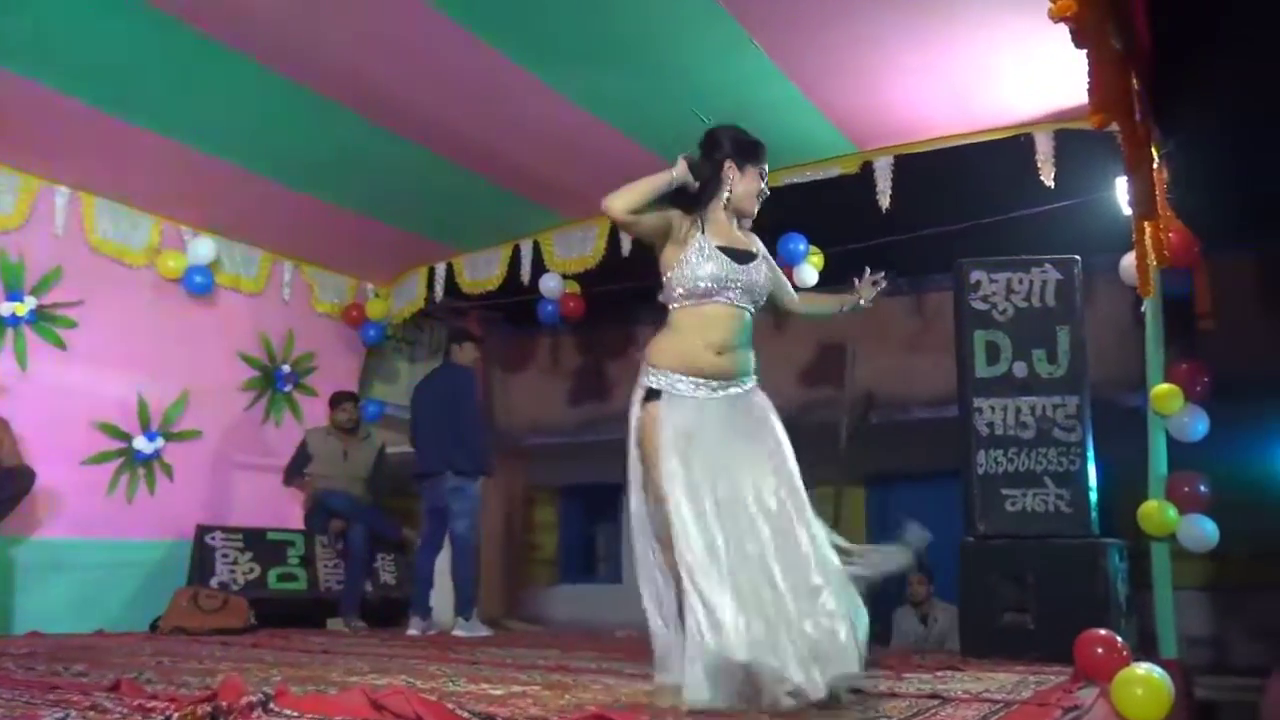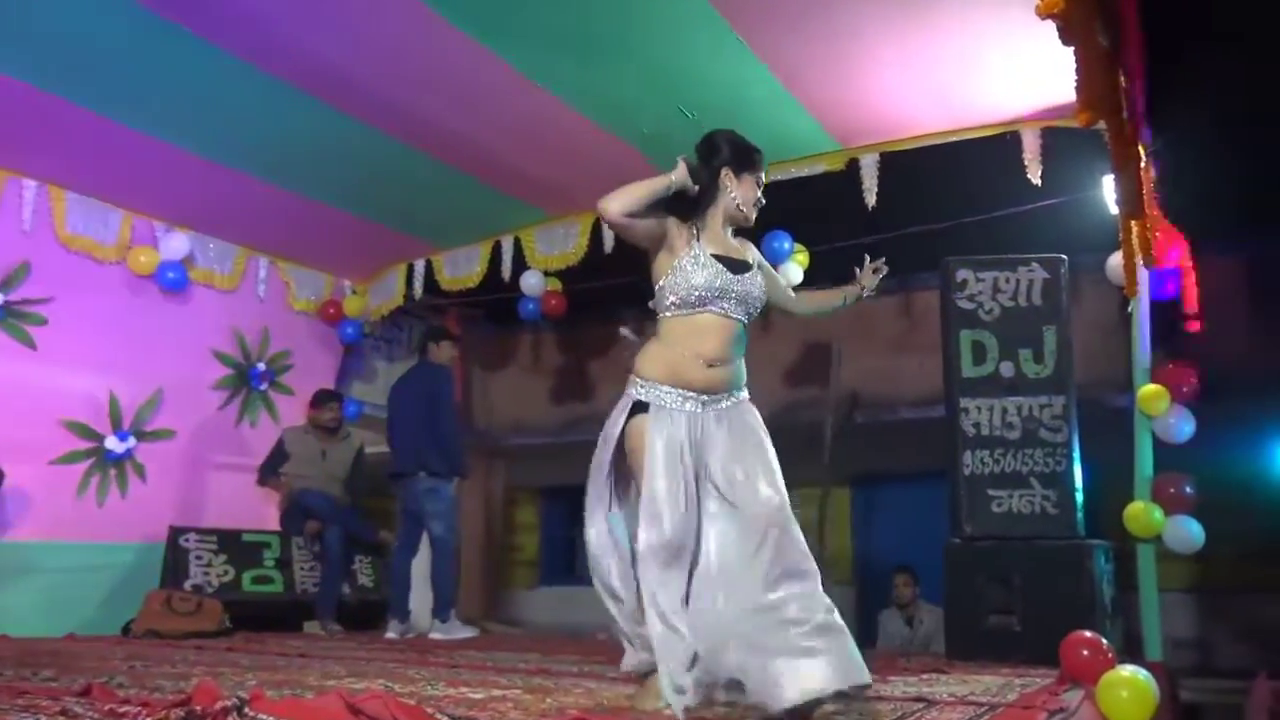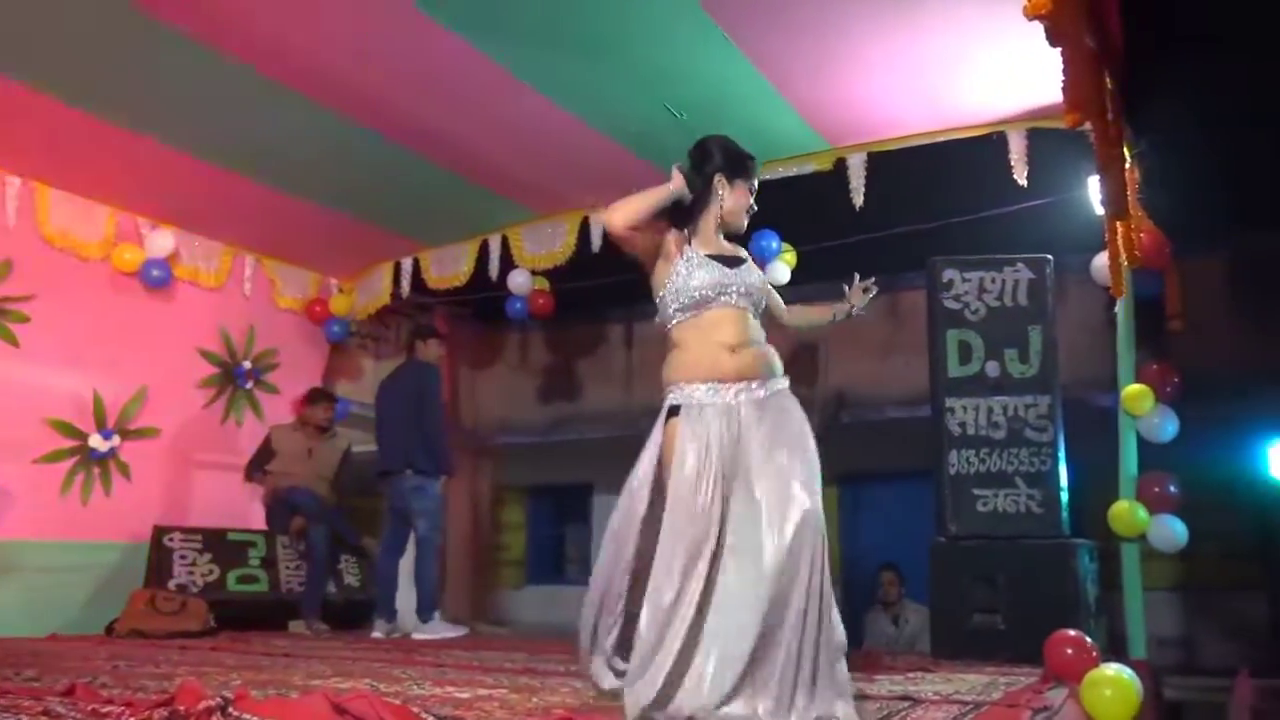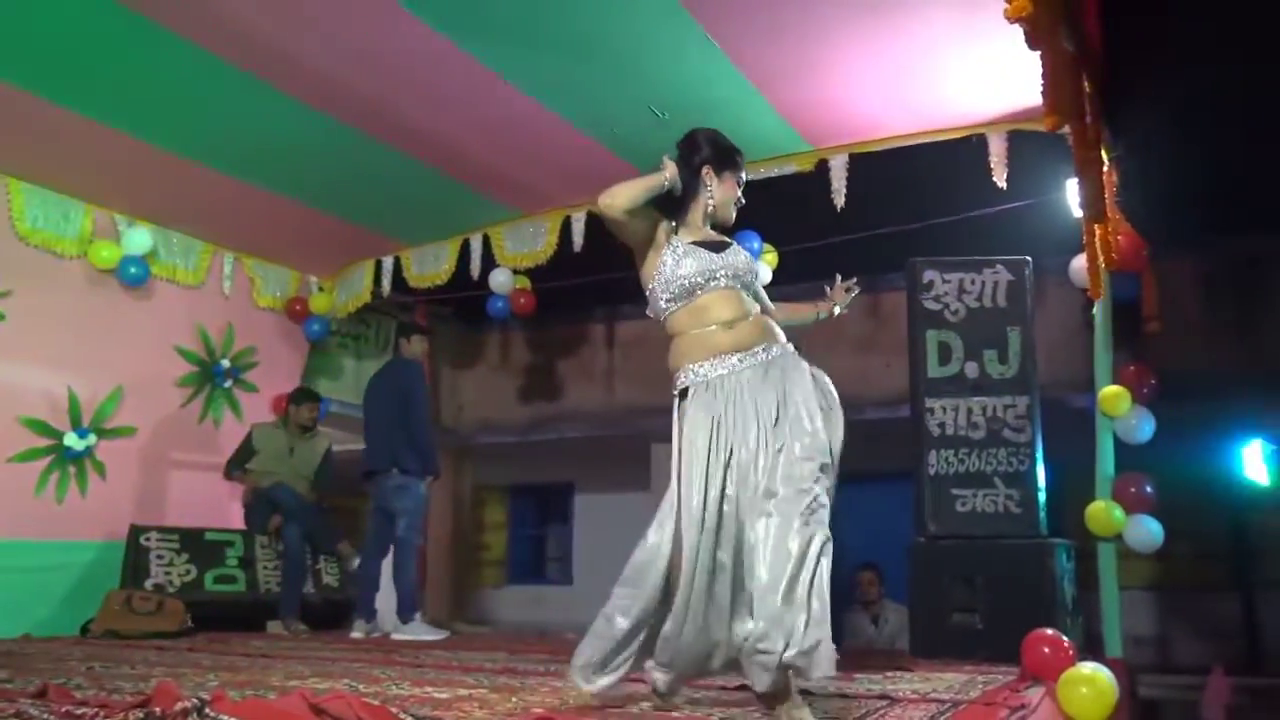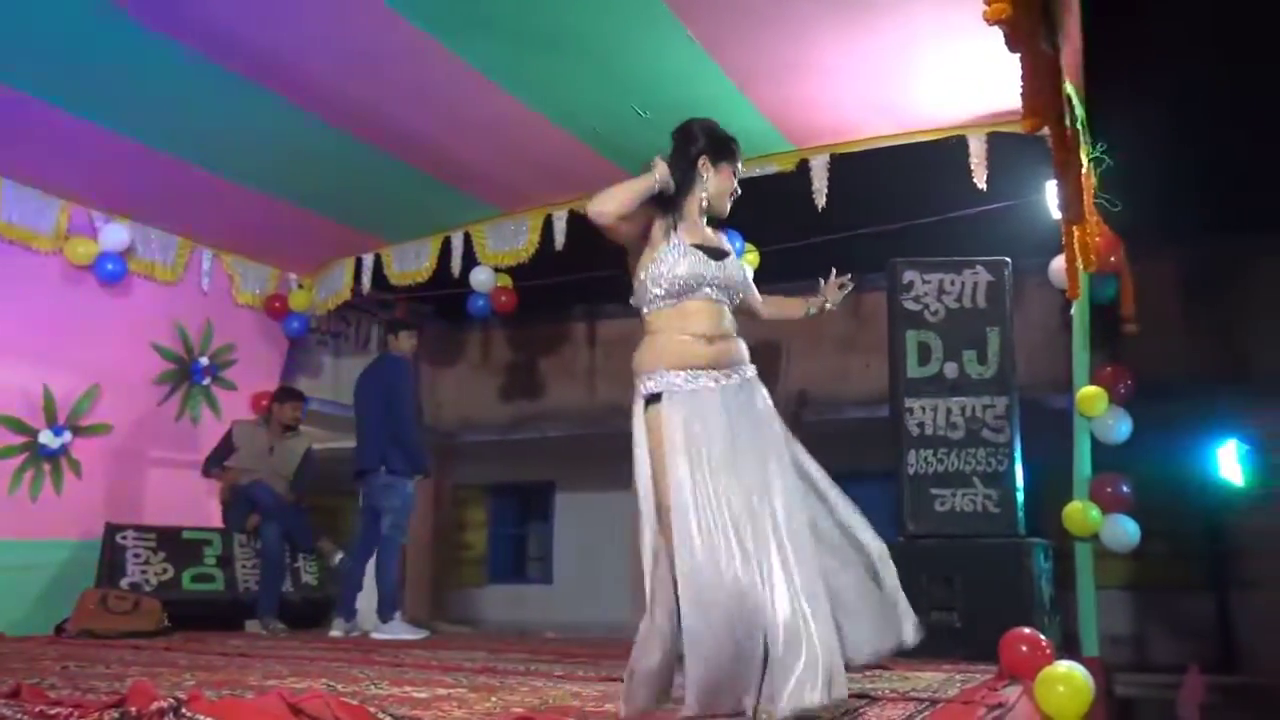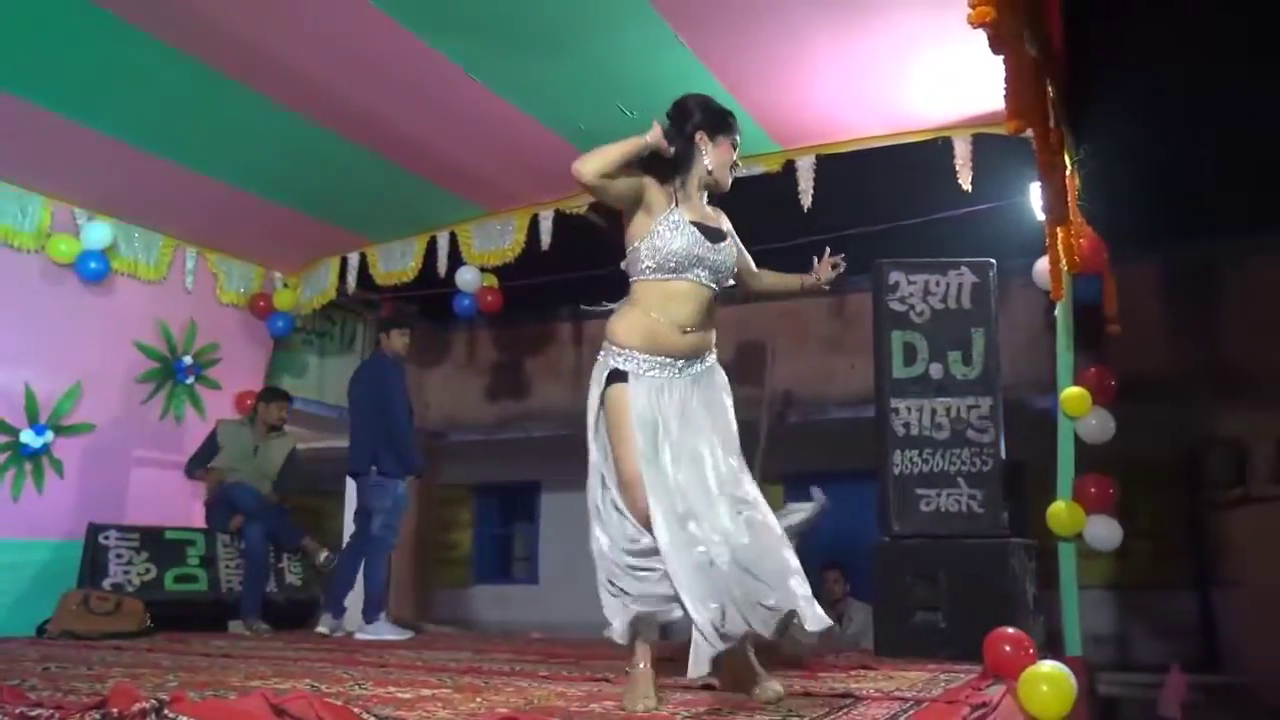
dt=0.2s
person 1, frame 1
left shoulder: (752, 246)
right shoulder: (678, 227)
left elbow: (794, 302)
right elbow: (613, 208)
left wrist: (854, 298)
right wrist: (679, 177)
left hip: (735, 399)
right hip: (672, 394)
left knee: (772, 516)
right knee: (686, 527)
left ankle: (793, 659)
right ankle: (687, 665)
person 1, frame 2
left shoulder: (748, 254)
right shoulder: (671, 233)
left elbow: (795, 302)
right elbow: (611, 210)
left wrist: (854, 291)
right wrist: (674, 181)
left hip: (728, 410)
right hip: (662, 405)
left knee: (763, 520)
right knee: (665, 537)
left ankle: (792, 667)
right ankle: (661, 669)
person 1, frame 3
left shoulder: (742, 258)
right shoulder: (667, 244)
left elbow: (785, 315)
right elbow: (614, 222)
left wrist: (844, 308)
right wrist: (674, 189)
left hip: (768, 403)
right hip: (697, 410)
left knee: (790, 532)
right knee: (683, 542)
person 1, frame 4
left shoulder: (729, 246)
right shoulder: (657, 235)
right elbow: (610, 204)
left wrist: (826, 307)
right wrist: (668, 179)
left hip: (776, 378)
right hip: (710, 391)
left knee: (788, 515)
right knee: (699, 524)
right ankle: (663, 654)
person 1, frame 5
left shoulder: (721, 244)
right shoulder: (652, 228)
left elbow: (760, 307)
right elbow: (600, 212)
left wrist: (821, 302)
right wrist: (659, 178)
left hip: (737, 393)
right hip: (672, 395)
left knee: (767, 526)
right knee: (692, 539)
person 1, frame 6
left shoulder: (717, 220)
right shoulder: (649, 194)
left elbow: (753, 278)
right elbow: (585, 172)
left wrist: (811, 280)
right wrist: (652, 142)
left hip: (696, 376)
right hip: (635, 371)
left knee: (717, 500)
right knee: (646, 510)
left ankle: (733, 641)
right ankle: (640, 651)
person 2, frame 1
left shoulder: (425, 384)
right shoulder: (463, 377)
left elbow: (415, 433)
right elbow: (473, 425)
right wrist: (482, 466)
left hip: (430, 474)
right hip: (460, 473)
left knee: (429, 544)
right knee: (464, 543)
left ankle: (419, 617)
right ankle: (465, 618)
person 2, frame 2
left shoulder: (402, 383)
right shoulder: (439, 375)
left elbow: (392, 431)
right elbow: (447, 426)
right wrist: (458, 467)
left hip: (405, 474)
right hip: (433, 474)
left knee: (405, 545)
right knee: (444, 544)
left ankle: (397, 619)
right ankle: (443, 619)
person 2, frame 3
left shoulder: (390, 381)
right shoulder: (427, 374)
left elbow: (381, 429)
right elbow: (434, 424)
right wrist: (444, 467)
left hip: (392, 472)
right hip: (420, 472)
left knee: (391, 545)
right knee: (428, 543)
left ankle: (384, 619)
right ankle: (428, 619)
person 2, frame 4
left shoulder: (378, 378)
right shoulder: (412, 371)
right elbow: (419, 423)
right wrist: (431, 466)
left hip: (378, 470)
right hip: (405, 471)
left knee: (376, 544)
right knee: (407, 543)
left ankle: (364, 619)
right ankle: (408, 620)
person 2, frame 5
left shoulder: (369, 374)
right shoulder: (399, 368)
right elbow: (407, 421)
right wrist: (420, 464)
left hip: (370, 467)
right hip: (394, 468)
left knee: (364, 542)
right knee: (391, 542)
left ankle: (344, 617)
right ankle: (388, 620)
person 2, frame 6
left shoulder: (363, 372)
right shoulder: (390, 368)
right elbow: (398, 421)
right wrist: (412, 464)
left hip: (365, 466)
right hip: (387, 468)
left knee: (360, 539)
right knee: (381, 542)
left ankle: (331, 613)
right ankle: (373, 620)
person 3, frame 1
left shoulder: (374, 445)
right shoulder: (314, 439)
right elbow: (290, 475)
left wrist: (346, 517)
right wrist: (309, 488)
left hip: (357, 515)
right hip: (322, 514)
left knee: (359, 532)
right knee: (332, 498)
left ankle: (350, 613)
right ankle: (402, 534)
person 3, frame 2
left shoulder: (353, 445)
right shoulder: (291, 437)
left elbow: (354, 492)
right elbow: (264, 474)
left wrist: (322, 518)
right wrist: (284, 487)
left hip: (334, 516)
right hip: (298, 515)
left knee: (335, 533)
right knee: (309, 497)
left ankle: (326, 615)
right ankle: (379, 537)
person 3, frame 3
left shoulder: (340, 445)
right shoulder: (279, 435)
right elbow: (251, 470)
left wrist: (308, 514)
right wrist: (270, 482)
left hip: (320, 514)
right hip: (284, 512)
left knee: (319, 532)
right knee: (297, 495)
left ankle: (311, 615)
right ankle: (361, 542)
person 3, frame 4
left shoulder: (322, 445)
right shoulder: (261, 433)
left elbow: (320, 491)
right elbow: (231, 468)
left wrist: (285, 513)
right wrist: (249, 480)
left hip: (298, 513)
right hip: (262, 510)
left knee: (294, 531)
right knee: (280, 491)
left ankle: (289, 615)
right ankle: (340, 548)
person 3, frame 5
left shoulder: (302, 445)
right shoulder: (241, 430)
left elbow: (298, 492)
right elbow: (209, 466)
left wrist: (264, 512)
right wrist: (227, 477)
left hip: (277, 513)
right hip: (240, 509)
left knee: (273, 531)
right knee: (257, 489)
left ankle: (267, 614)
right ankle: (320, 545)
person 3, frame 6
left shoulder: (286, 445)
right shoulder: (226, 430)
right elbow: (192, 467)
left wrist: (246, 514)
right wrist: (211, 477)
left hip: (259, 513)
right hip: (223, 509)
left knee: (257, 531)
right knee: (238, 491)
left ankle: (251, 615)
right ankle: (305, 544)
